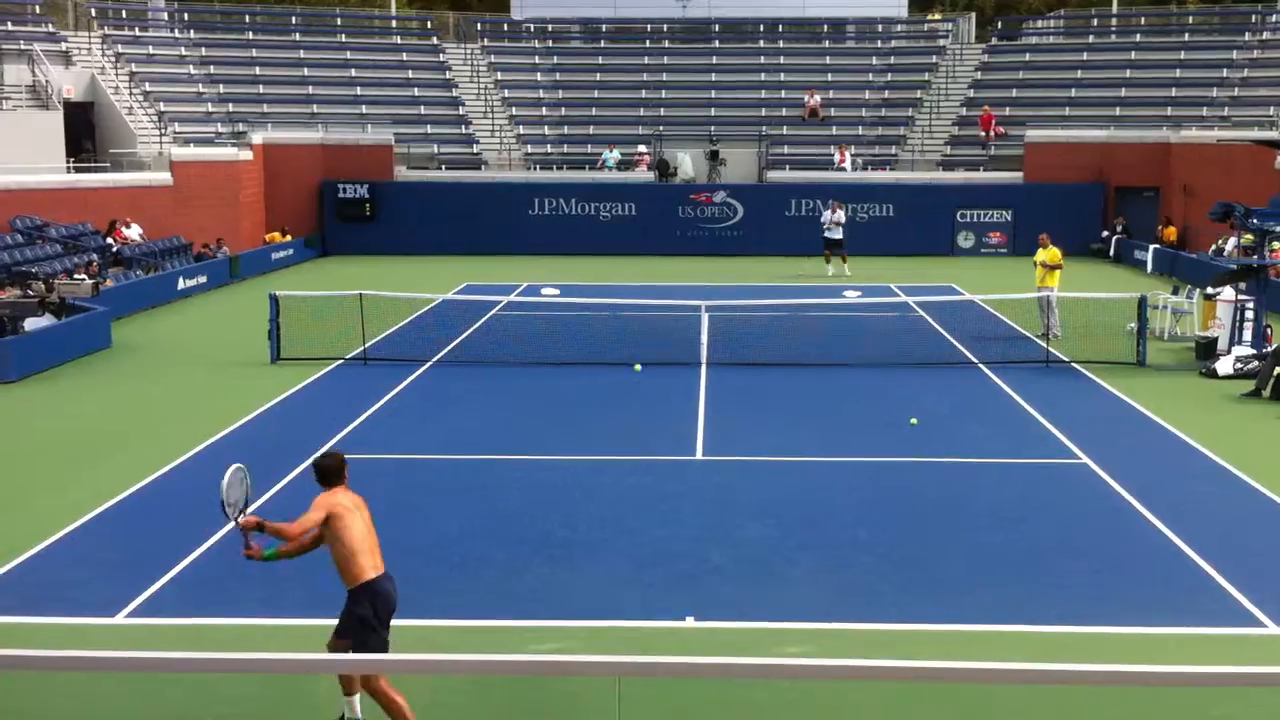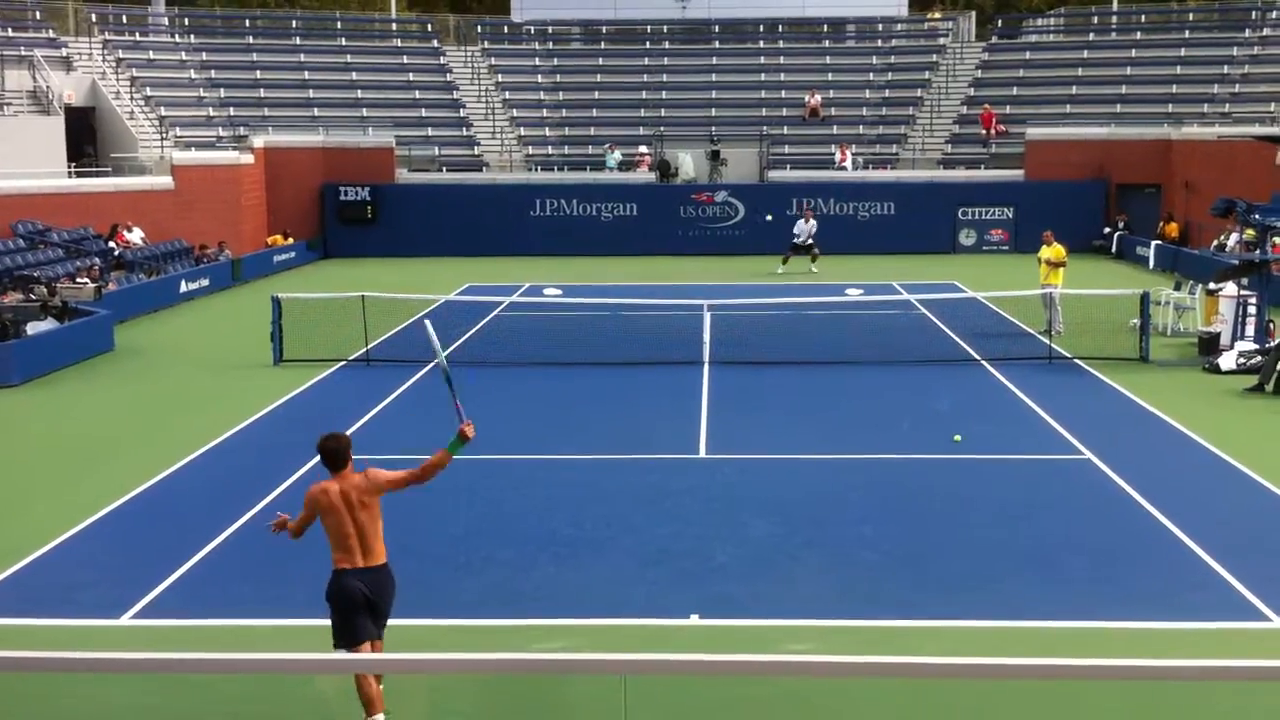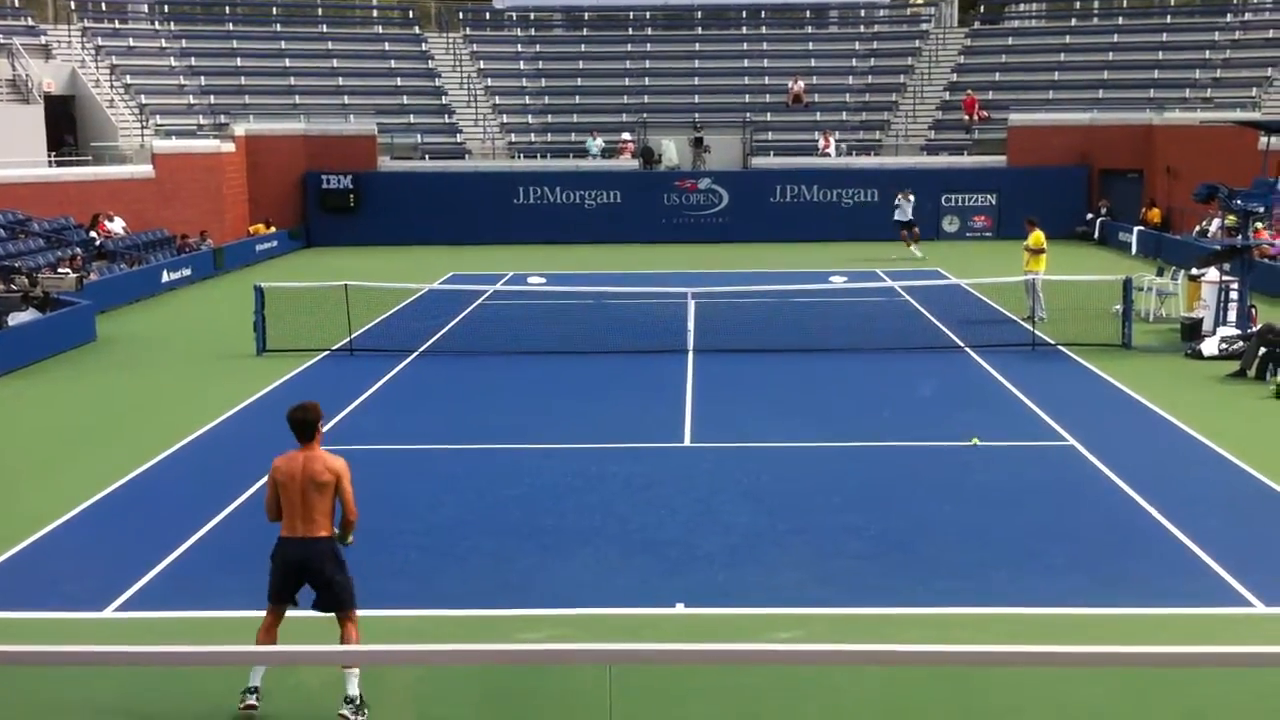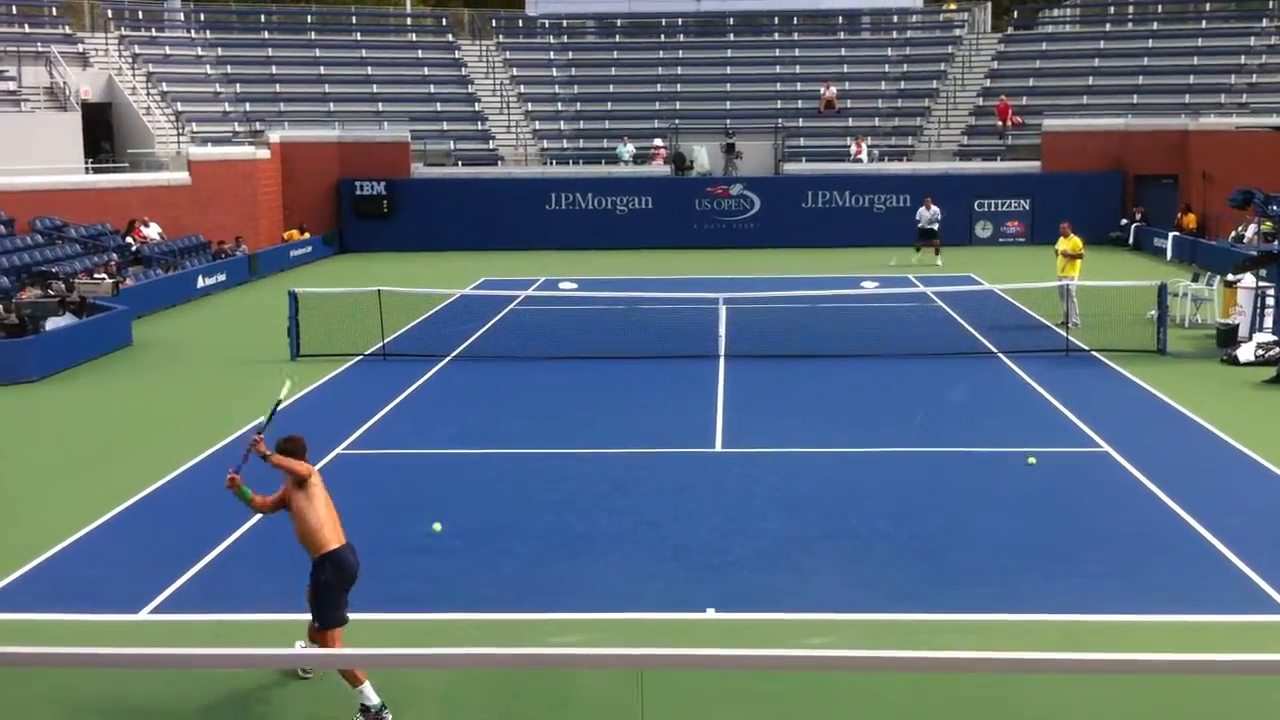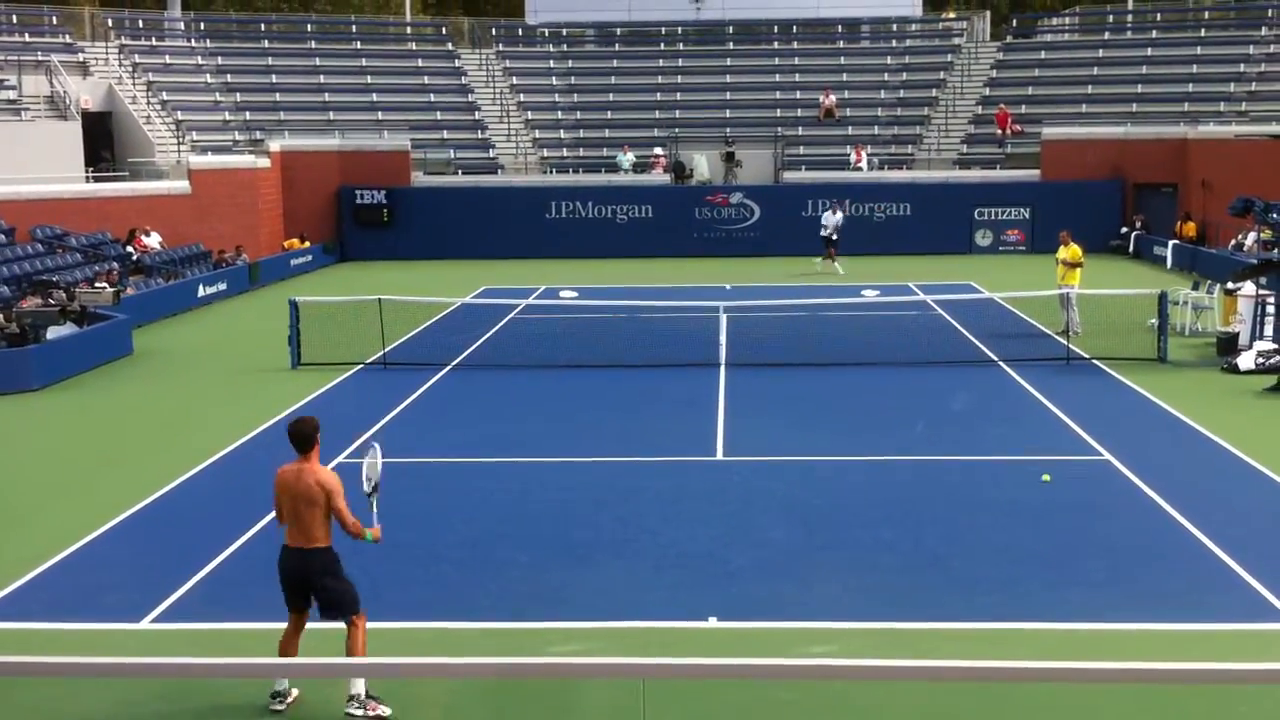
dt=1s
person 1, frame 1
left shoulder: (329, 501)
right shoulder: (352, 501)
left elbow: (294, 532)
right elbow: (305, 543)
left wrist: (259, 525)
right wrist: (265, 554)
left hip: (370, 594)
right hip: (377, 588)
left knee: (372, 681)
right knee: (337, 649)
person 1, frame 2
left shoulder: (315, 495)
right shoulder: (370, 480)
left elbow: (297, 532)
right elbow: (418, 475)
left wrist: (286, 523)
right wrist: (456, 442)
left hip: (346, 582)
right hip: (381, 577)
right knee: (373, 642)
person 1, frame 3
left shoulder: (277, 466)
right shoulder: (335, 465)
left elbow: (273, 514)
right elbow: (350, 515)
right wrist: (344, 536)
left hip: (286, 549)
right hip: (321, 551)
left knee: (272, 617)
right knee: (348, 621)
left ankle: (252, 691)
person 1, frame 4
left shoulder: (305, 473)
right shoulder: (291, 487)
left elbow: (298, 469)
right elbow: (263, 504)
left wrist: (266, 455)
right wrist: (240, 489)
left hip: (333, 562)
right hip: (339, 557)
left knee: (329, 642)
right knee: (316, 602)
person 1, frame 5
left shoulder: (281, 475)
right shoulder: (326, 478)
right elbow: (349, 526)
right wrist: (371, 533)
left hip: (289, 558)
right hip: (321, 559)
left knee: (295, 623)
right knee: (356, 622)
left ankle: (281, 692)
